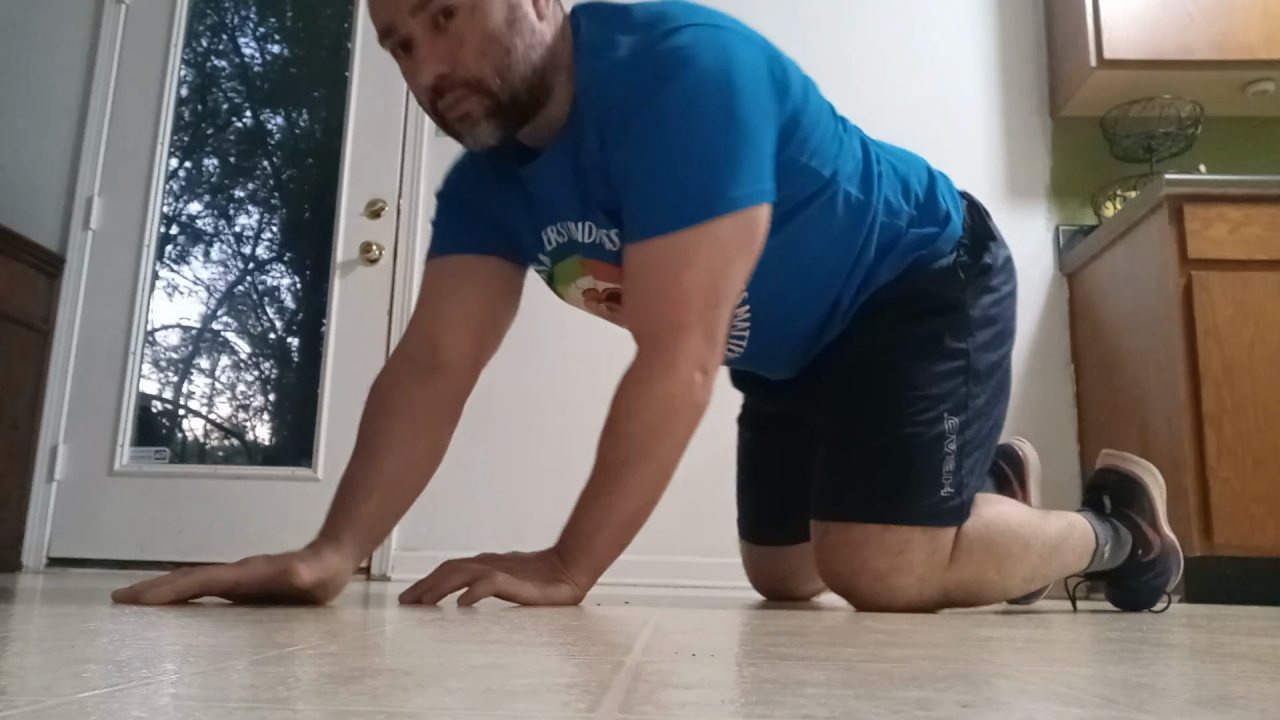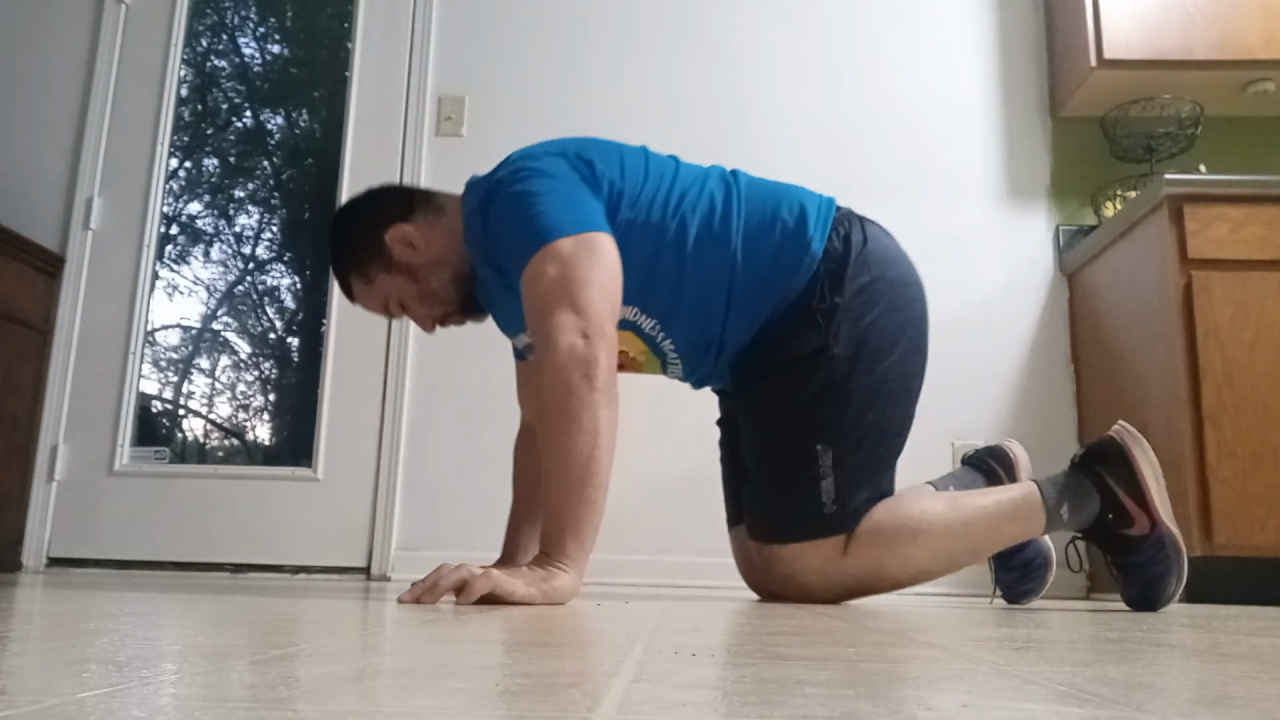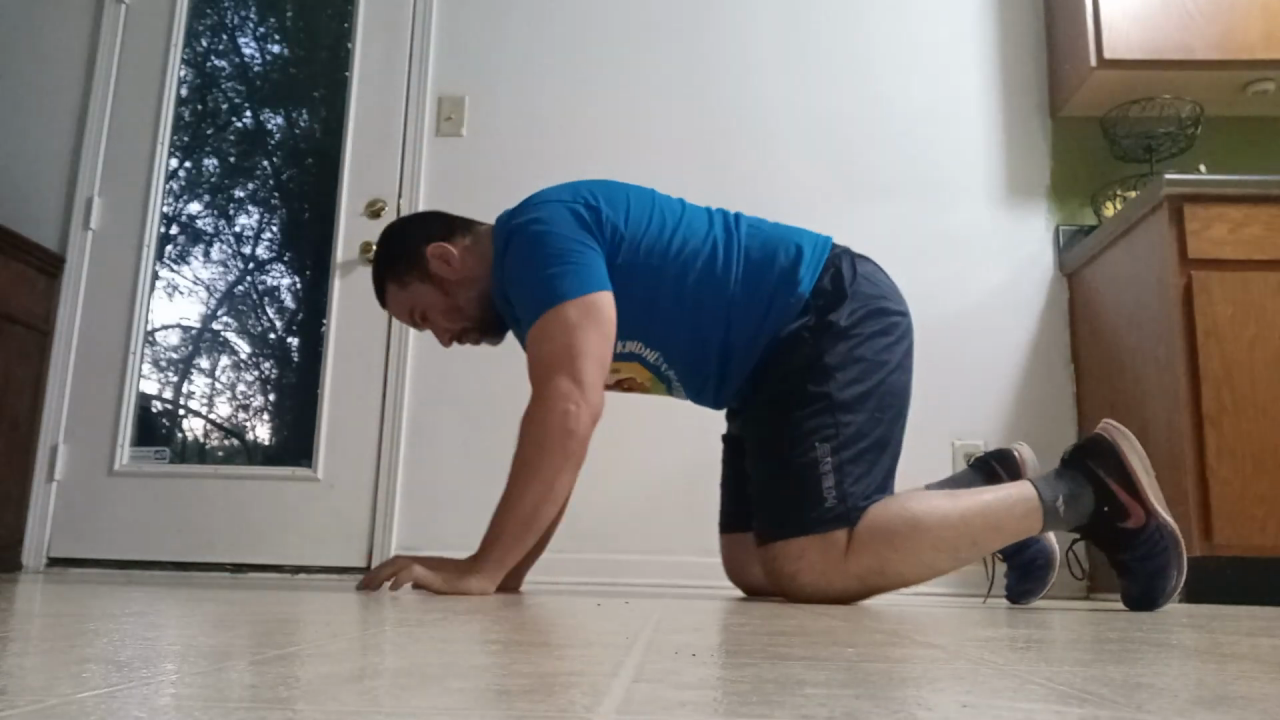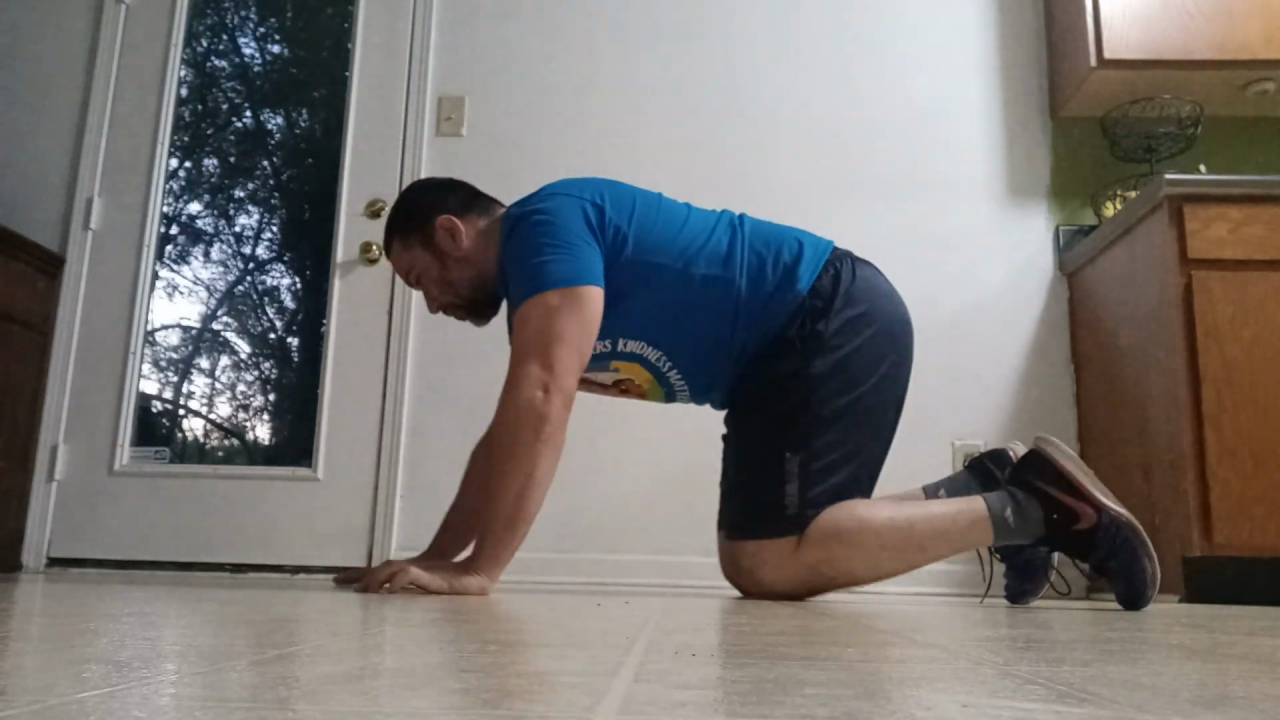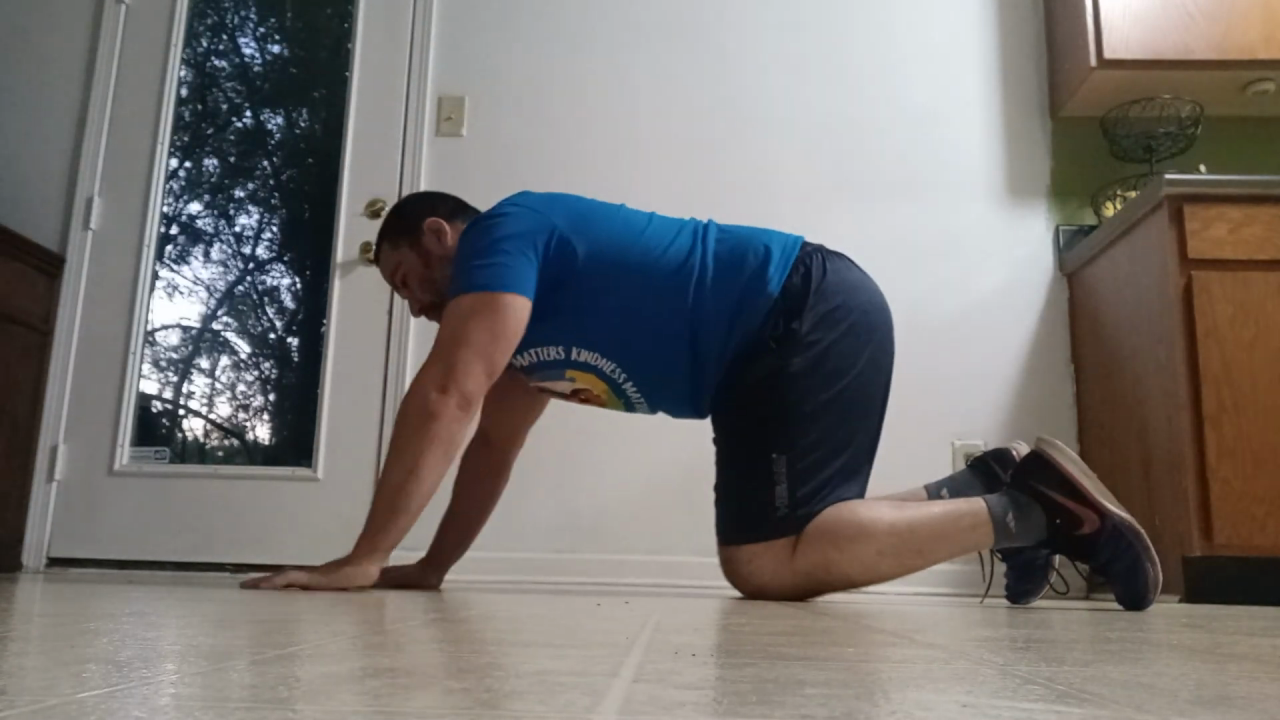
dt=1s
person 1, frame 1
right shoulder: (488, 184)
left elbow: (677, 358)
right elbow: (432, 368)
left wrist: (566, 569)
right wrist: (330, 555)
left hip: (925, 291)
right hip: (792, 349)
left knee: (881, 567)
right knee: (783, 577)
left ankle: (1111, 522)
right ankle: (986, 482)
person 1, frame 2
left shoulder: (519, 198)
right shoulder: (508, 275)
left elbow: (580, 358)
right elbow: (545, 425)
left wrist: (558, 567)
right wrist: (511, 563)
left hip: (844, 297)
right hip: (776, 340)
left knee: (808, 562)
right knee: (767, 568)
left ankle: (1088, 491)
right ankle: (984, 486)
person 1, frame 3
left shoulder: (538, 240)
right shoulder: (531, 297)
left elbow: (568, 412)
right elbow: (555, 437)
left wrist: (482, 571)
right wrist: (509, 574)
left hip: (833, 323)
right hip: (781, 358)
left knee: (815, 565)
right knee: (754, 568)
left ankle: (1081, 489)
right ankle: (989, 487)
person 1, frame 4
left shoulder: (545, 227)
right shoulder: (541, 283)
left elbow: (539, 399)
right elbow: (510, 436)
left wrist: (479, 569)
right wrist: (434, 558)
left hip: (837, 322)
right hip: (791, 351)
left knee: (773, 564)
right knee: (749, 563)
left ankle: (1030, 505)
right ankle: (983, 491)
person 1, frame 5
left shoulder: (503, 236)
right shoulder: (516, 303)
left elbow: (445, 399)
right elbow: (493, 446)
left wrist: (362, 559)
right wrist: (430, 567)
left hip: (810, 317)
right hip: (788, 339)
left knee: (768, 563)
right knee: (781, 546)
left ankle: (1025, 510)
right ankle: (985, 488)
